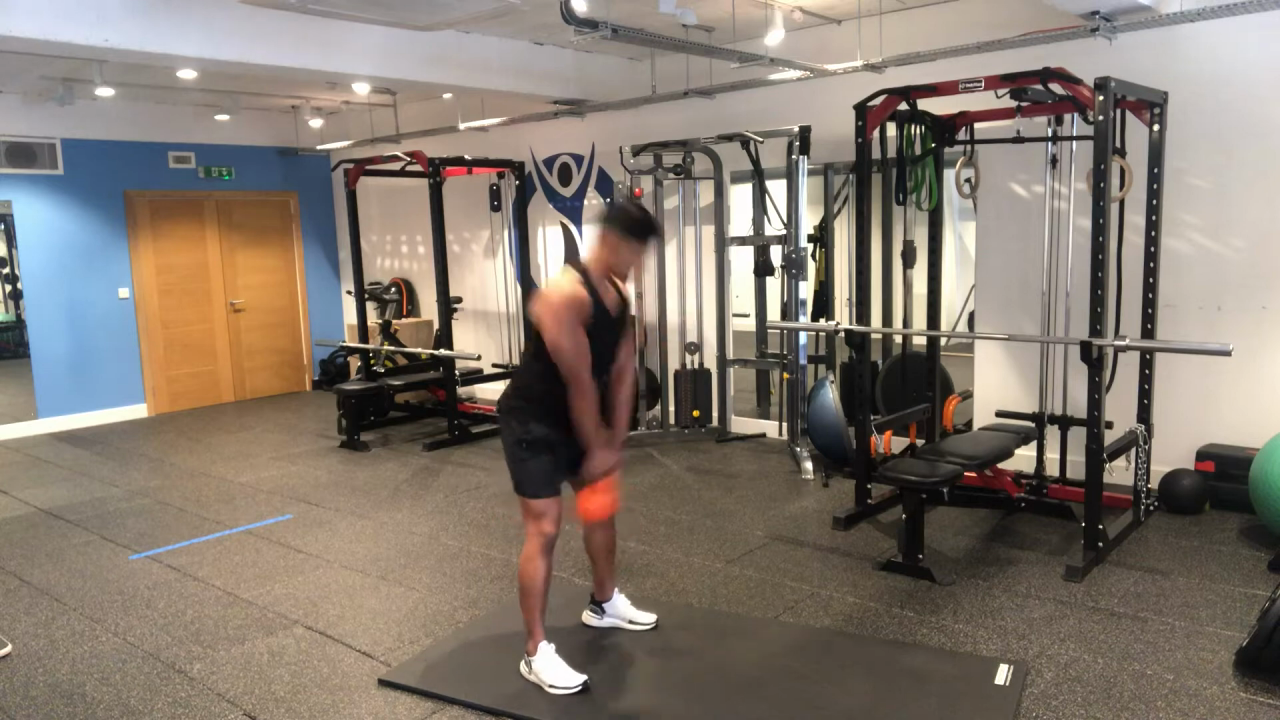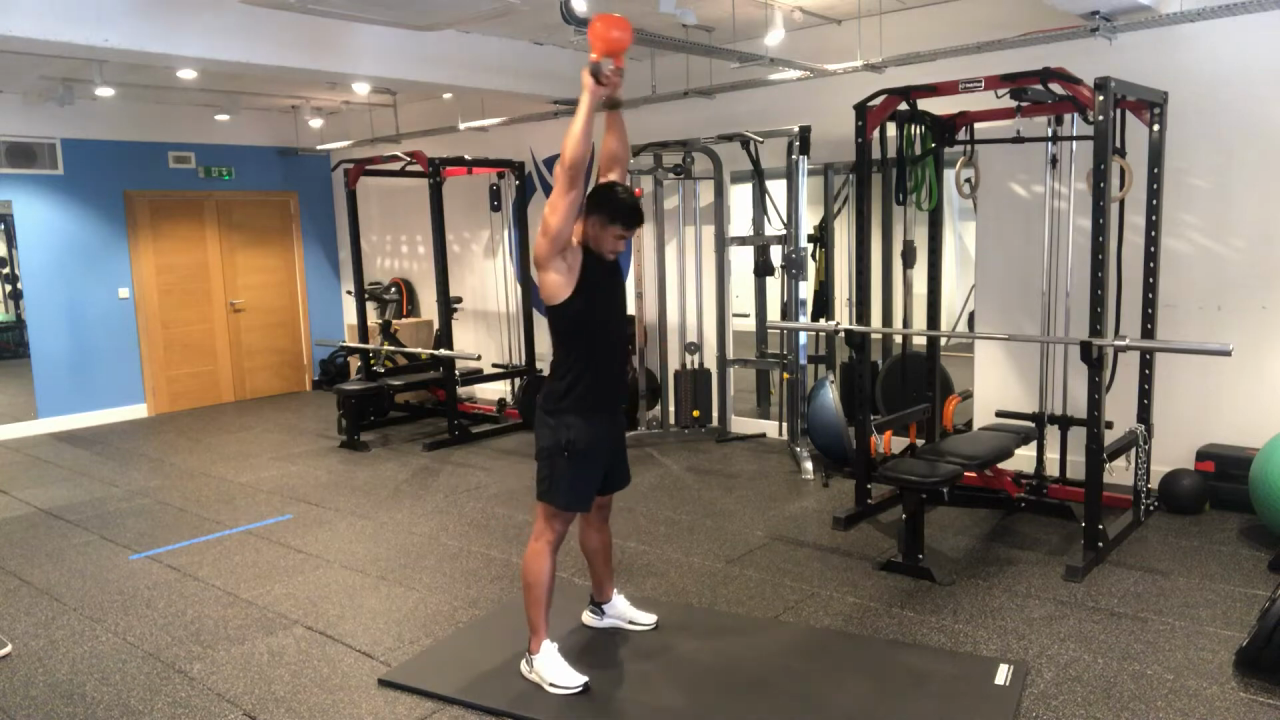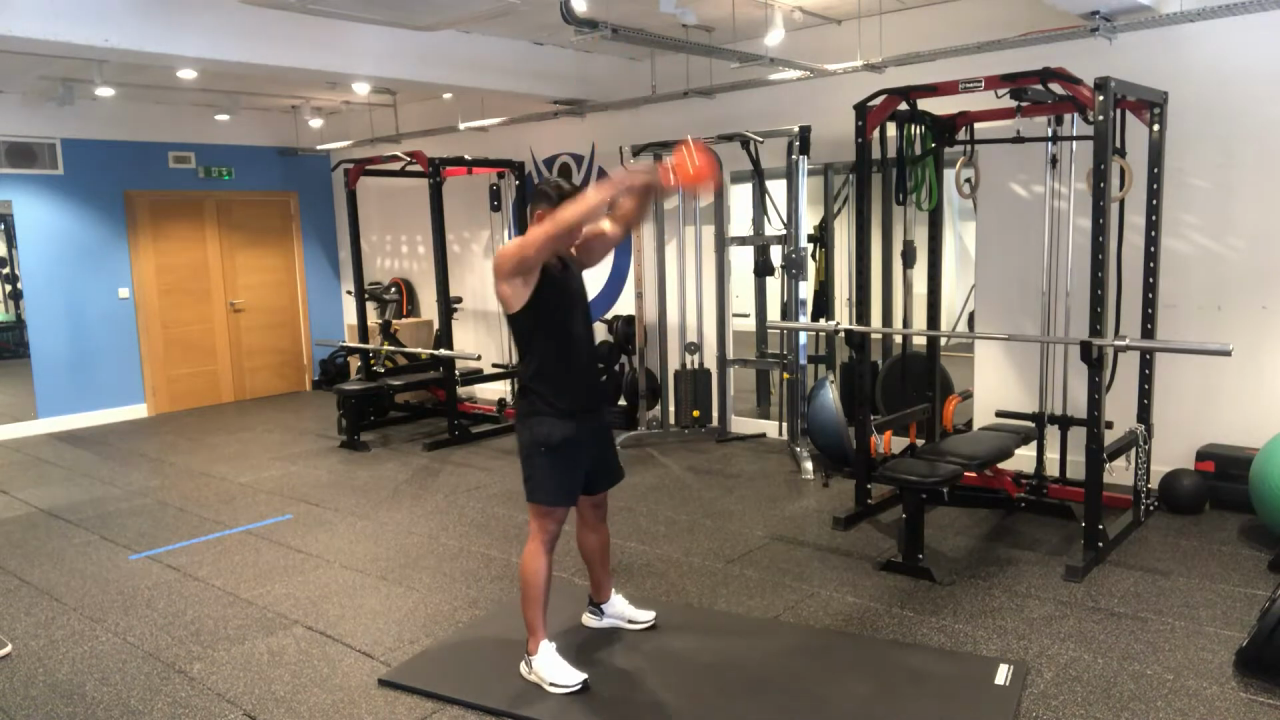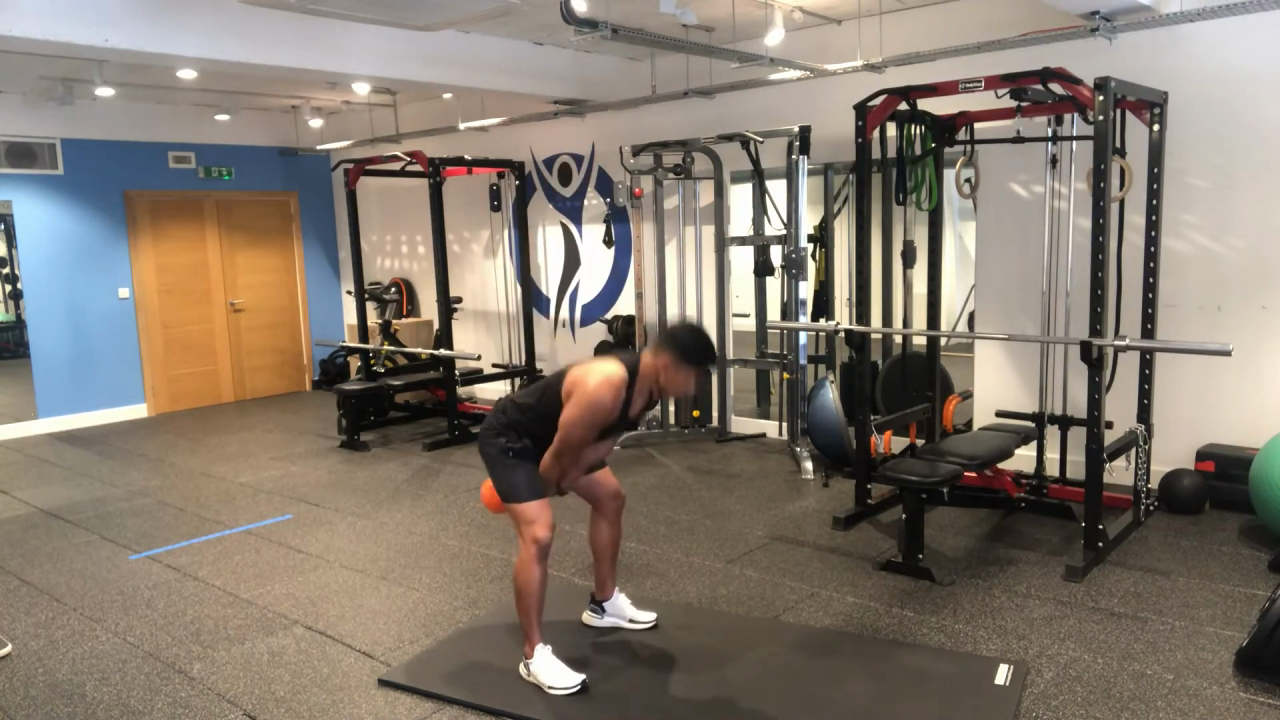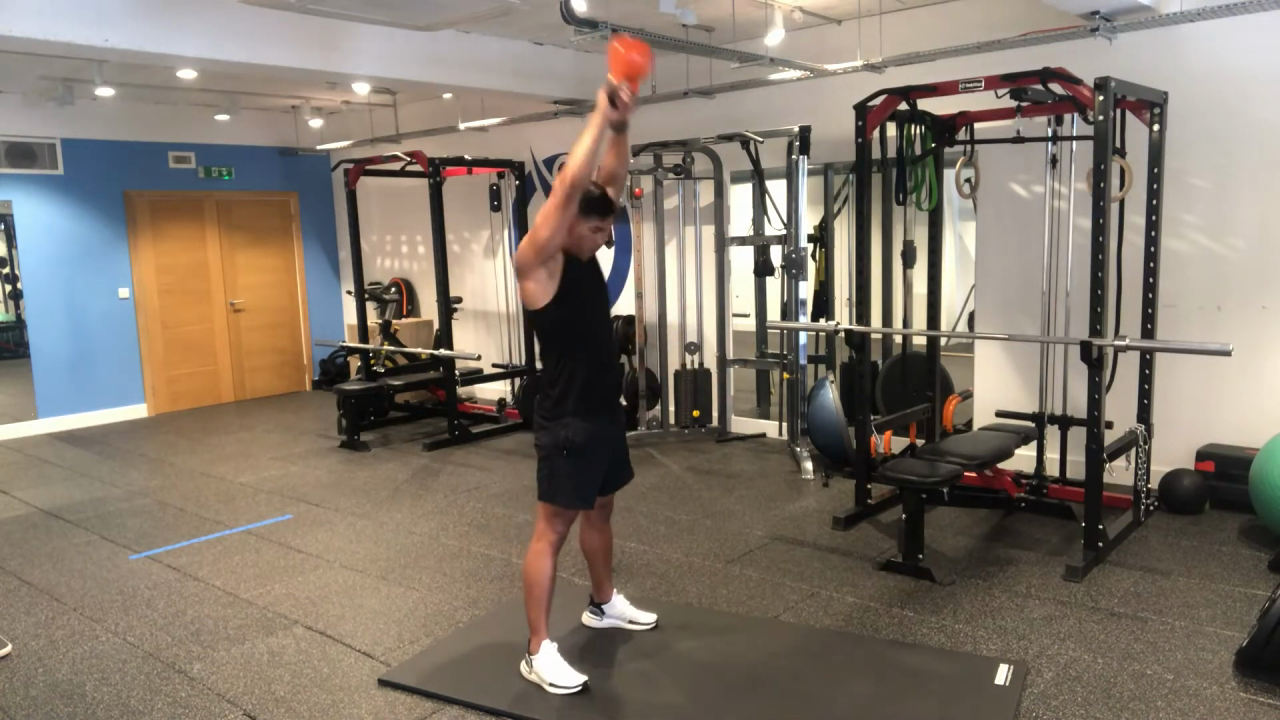
dt=0.7s
person 1, frame 1
left shoulder: (616, 295)
right shoulder: (567, 295)
left elbow: (623, 373)
right elbow: (579, 383)
left wrist: (614, 442)
right wrist: (594, 450)
left hip: (579, 418)
right hip: (531, 420)
right knee: (544, 529)
left ankle: (604, 603)
right ankle: (536, 653)
person 1, frame 2
left shoulder: (604, 254)
right shoulder: (558, 258)
left elbow: (613, 167)
right elbow: (570, 176)
left wrist: (613, 105)
right wrist: (589, 99)
left hip: (607, 411)
right hip: (569, 418)
left knee: (598, 513)
right knee: (551, 527)
left ankle: (603, 604)
right ankle: (538, 651)
person 1, frame 3
left shoulder: (567, 255)
right shoulder: (514, 262)
left elbow: (615, 225)
right elbow: (568, 223)
left wrist: (645, 189)
right wrist: (622, 180)
left hip: (588, 408)
right hip: (546, 418)
left knee: (595, 509)
right knee: (545, 528)
left ankle: (602, 603)
right ankle: (536, 652)
person 1, frame 4
left shoulder: (647, 383)
right shoulder: (603, 387)
left elbow: (601, 442)
right elbow: (561, 453)
left wrist: (564, 481)
right wrist: (544, 491)
left hip: (555, 438)
right hip: (510, 438)
left knee: (611, 498)
right knee: (538, 534)
left ankle: (604, 601)
right ankle: (534, 655)
person 1, frame 5
left shoulder: (584, 255)
right shoulder: (538, 262)
left elbow: (611, 181)
right elbow: (568, 189)
left wrist: (620, 124)
right wrist: (599, 119)
left hip: (605, 411)
right hip: (566, 419)
left knee: (600, 512)
right knee: (553, 528)
left ankle: (604, 604)
right ankle: (537, 652)
